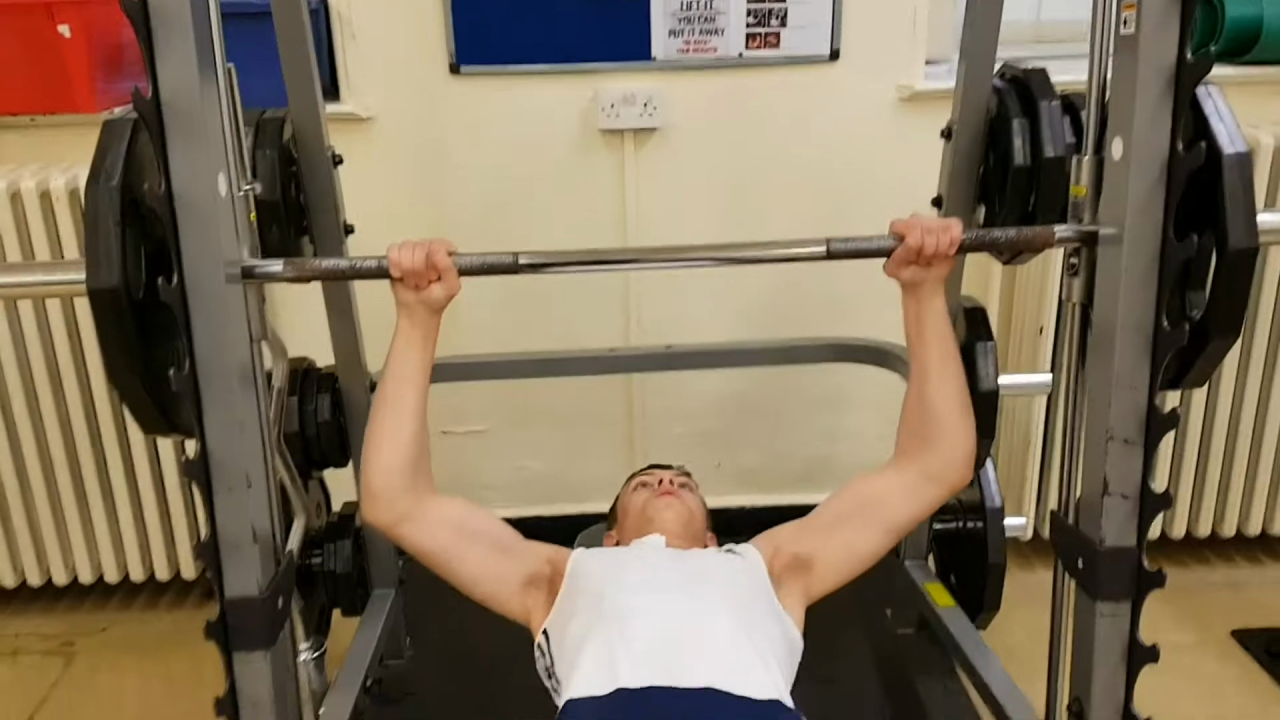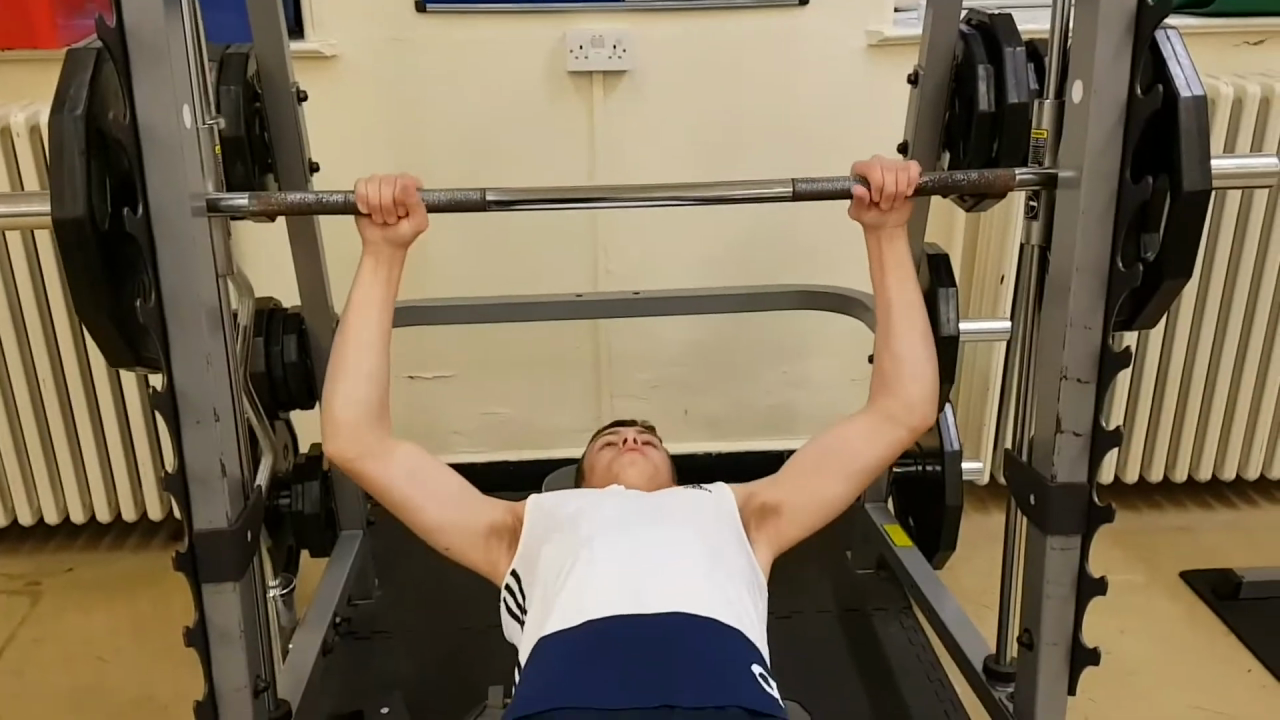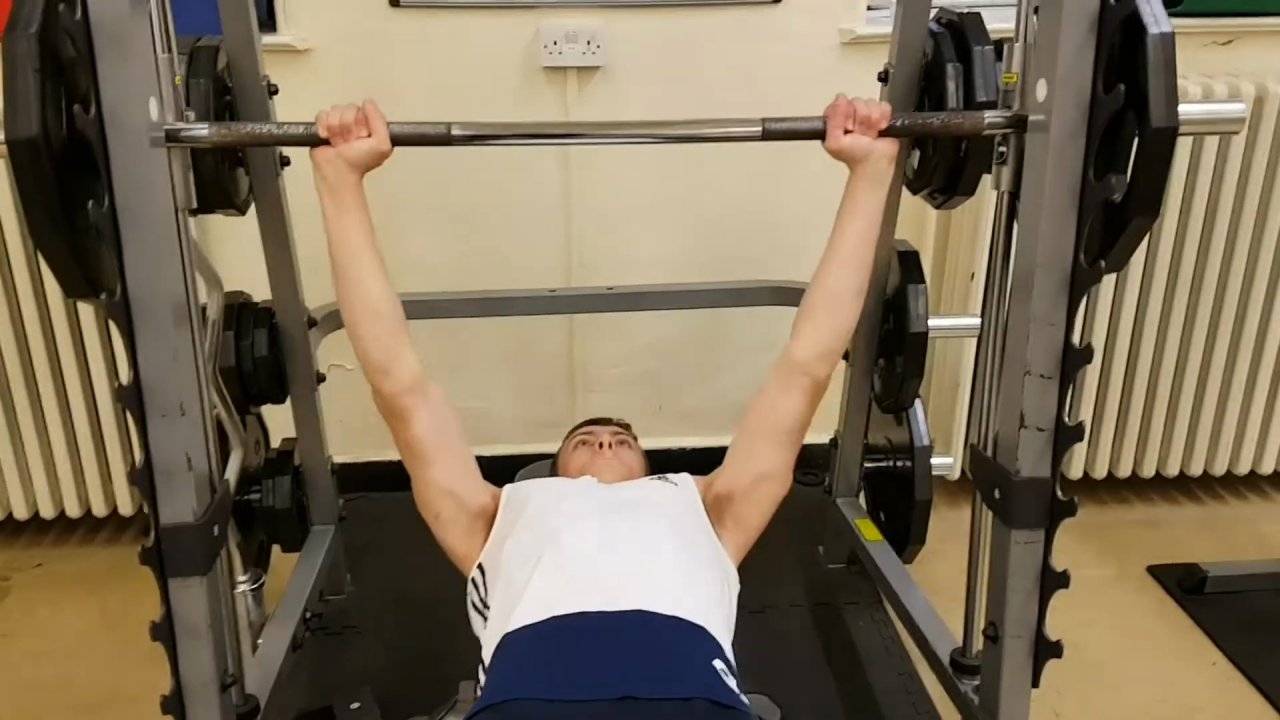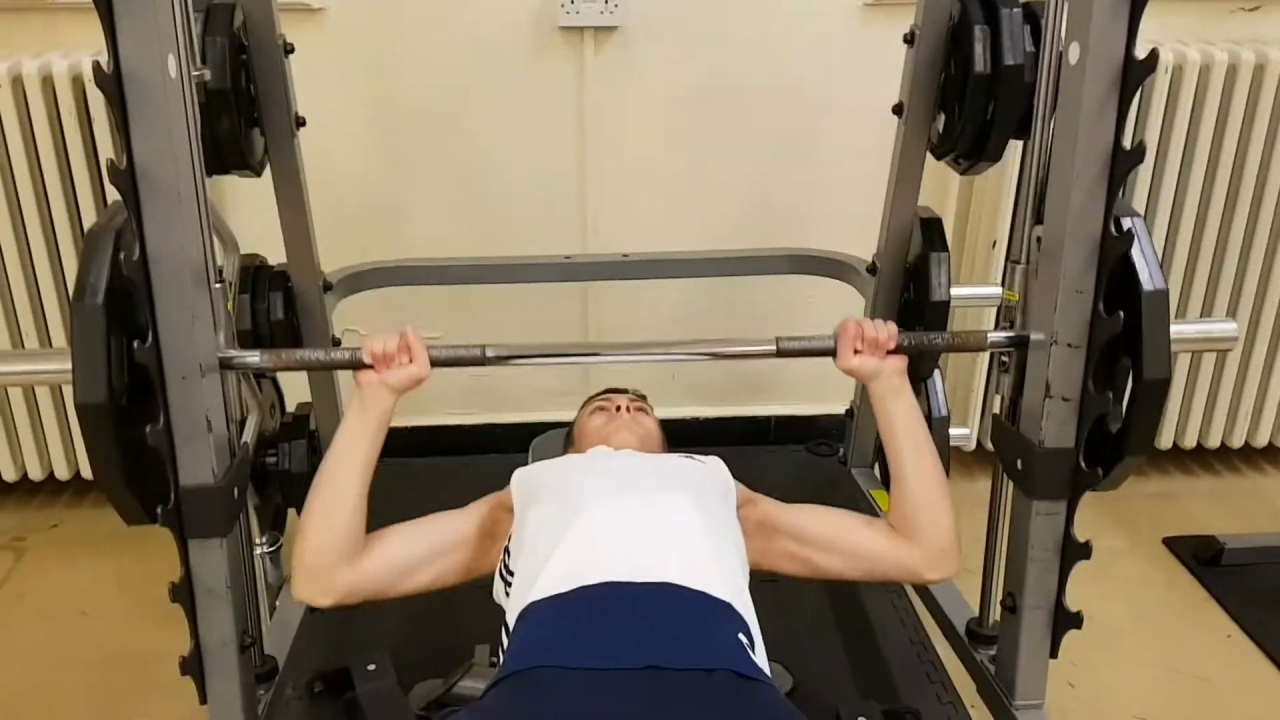
dt=1s
person 1, frame 1
left shoulder: (766, 569)
right shoulder: (567, 577)
left elbow: (936, 467)
right elbow: (395, 500)
left wrist: (924, 291)
right wrist: (419, 315)
person 1, frame 2
left shoulder: (734, 512)
right shoulder: (528, 524)
left elbow: (903, 411)
right elbow: (355, 438)
left wrist: (886, 232)
right wrist: (384, 250)
person 1, frame 3
left shoulder: (701, 507)
right shoulder: (502, 516)
left elbow: (805, 366)
right elbow: (400, 381)
left wrist: (869, 169)
right wrist: (341, 175)
person 1, frame 4
left shoulder: (720, 488)
right shoulder: (523, 497)
left elbow: (928, 552)
right elbow: (322, 574)
left wrist: (886, 380)
right wrist: (375, 397)
